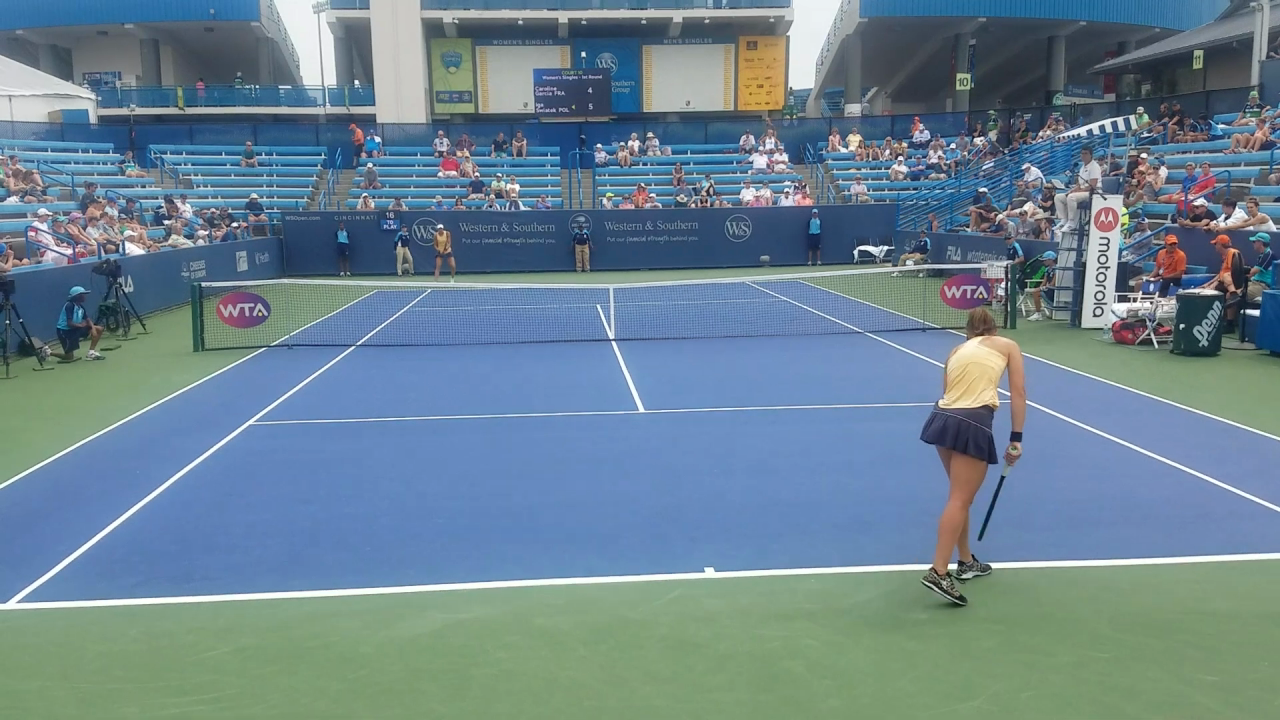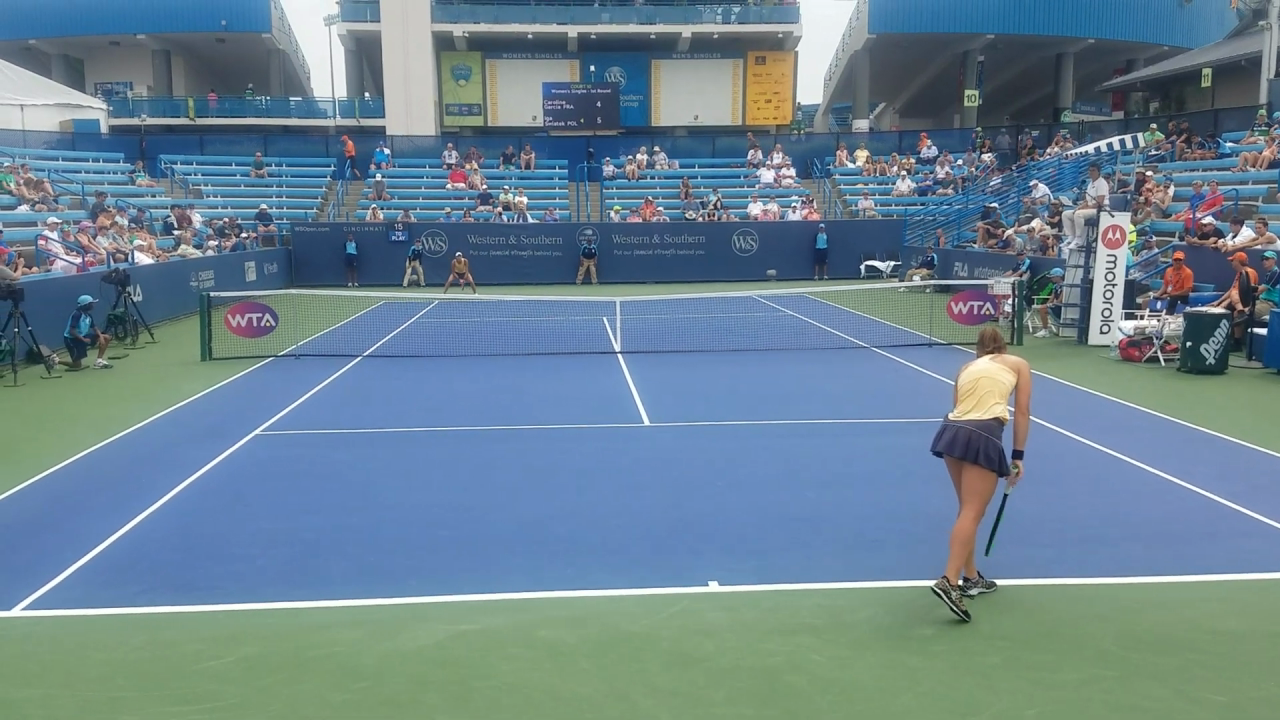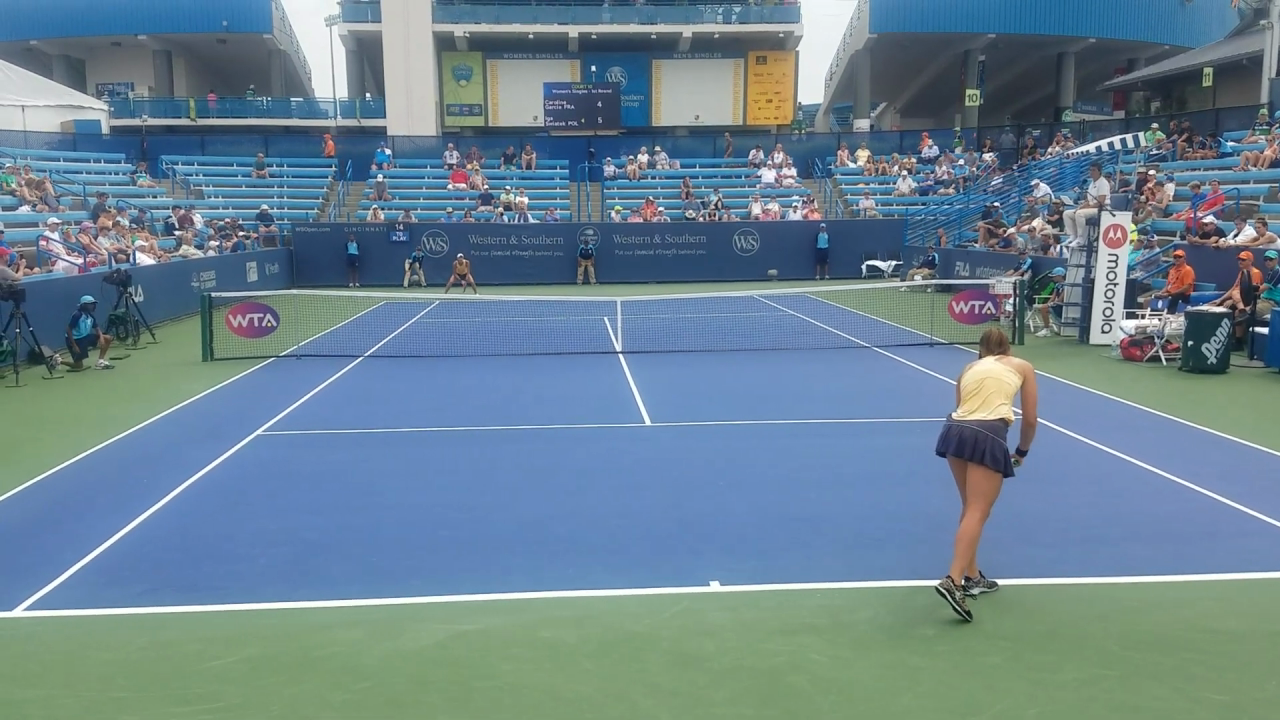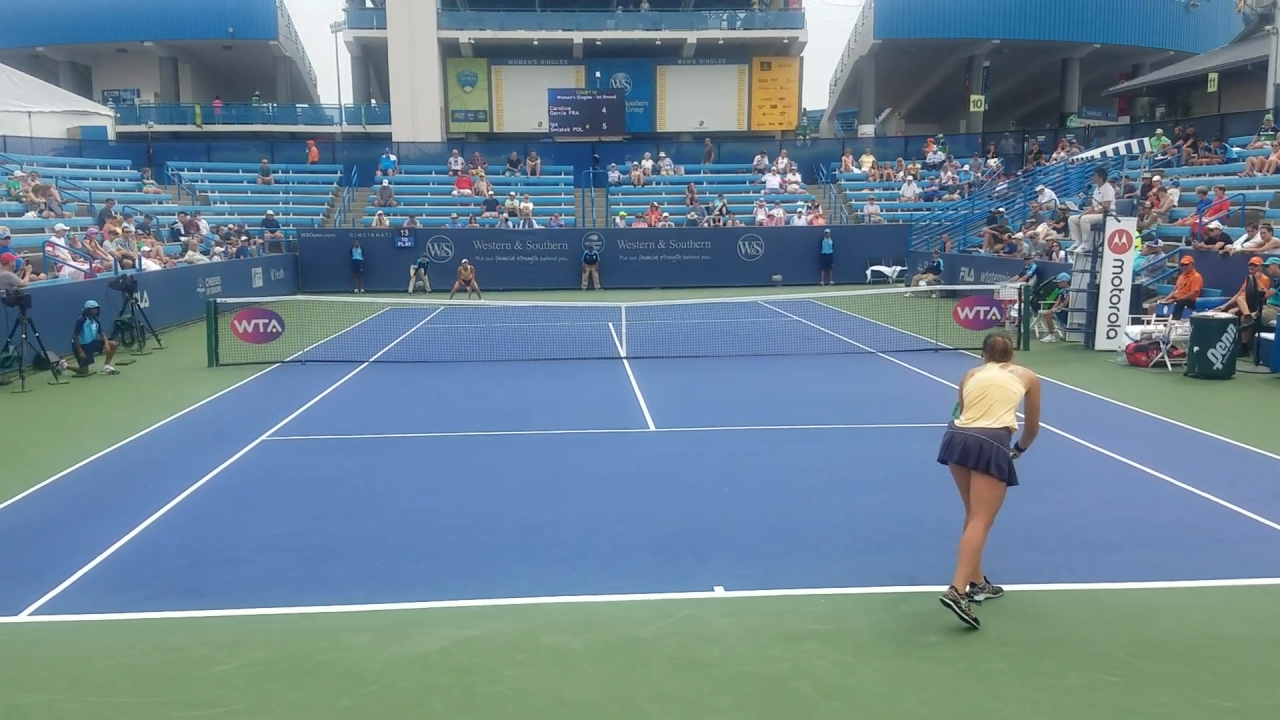
dt=1s
person 1, frame 1
left shoulder: (956, 351)
right shoulder: (1007, 345)
right elbow: (1018, 394)
right wrist: (1016, 438)
left hip: (941, 419)
right hip: (972, 423)
left knee: (961, 496)
right knee: (959, 500)
left ankle: (966, 562)
right ankle: (938, 572)
person 1, frame 2
left shoulder: (967, 367)
right shoulder: (1018, 363)
right elbow: (1021, 412)
right wrist: (1017, 456)
left hip: (951, 430)
right hip: (983, 435)
left knee: (968, 509)
right knee: (972, 513)
left ankle: (970, 578)
right ankle: (949, 581)
person 1, frame 3
left shoulder: (969, 368)
right shoulder: (1022, 366)
right elbow: (1030, 420)
right wrist: (1021, 452)
left hip: (954, 430)
right hip: (987, 435)
left knee: (971, 508)
right knee: (977, 513)
left ankle: (972, 577)
right ankle: (953, 581)
person 1, frame 4
left shoulder: (971, 374)
right shoulder: (1027, 376)
right elbow: (1032, 428)
right wrist: (1018, 448)
left hip: (956, 436)
right hip: (991, 444)
left knee: (973, 515)
right knee: (980, 522)
left ankle: (976, 582)
right ankle: (957, 590)
